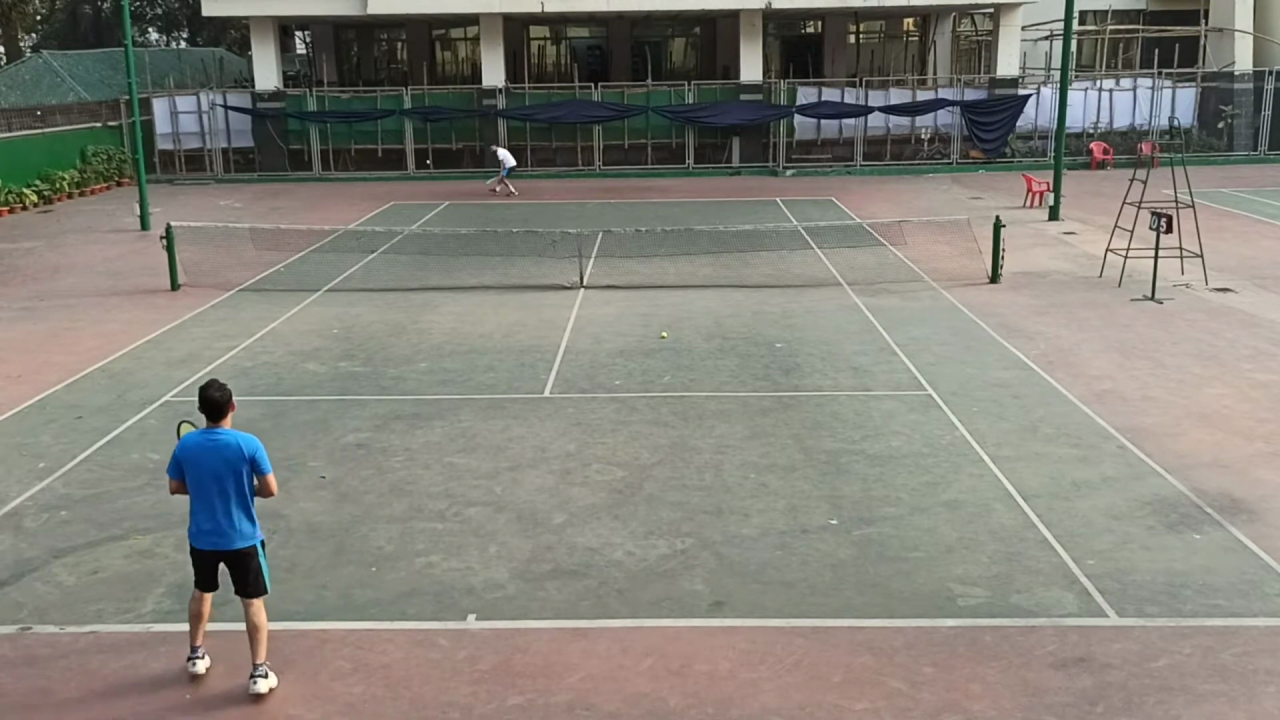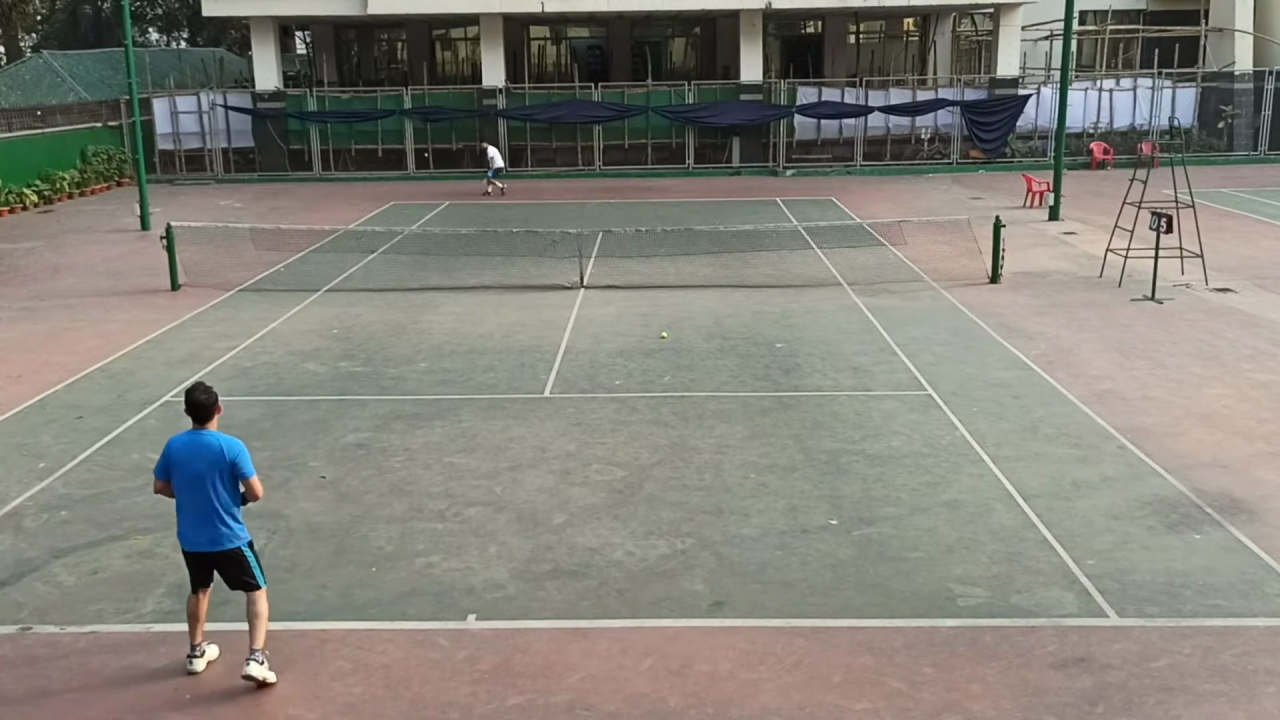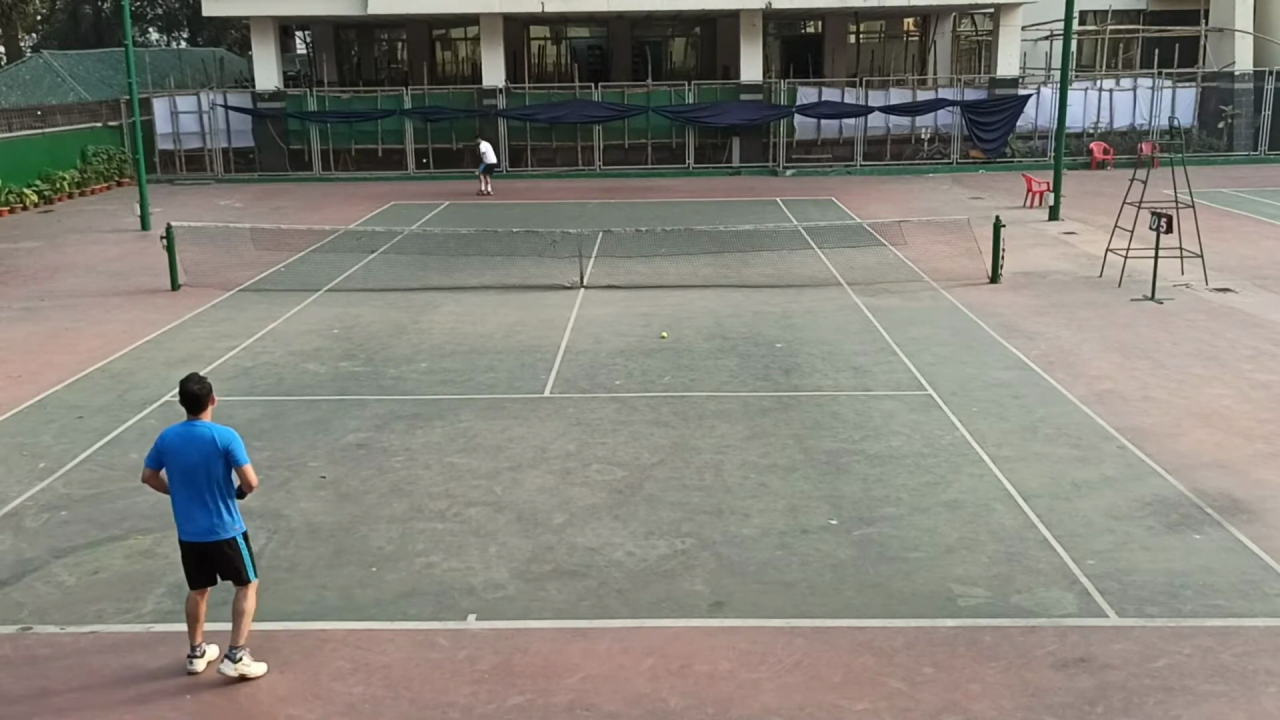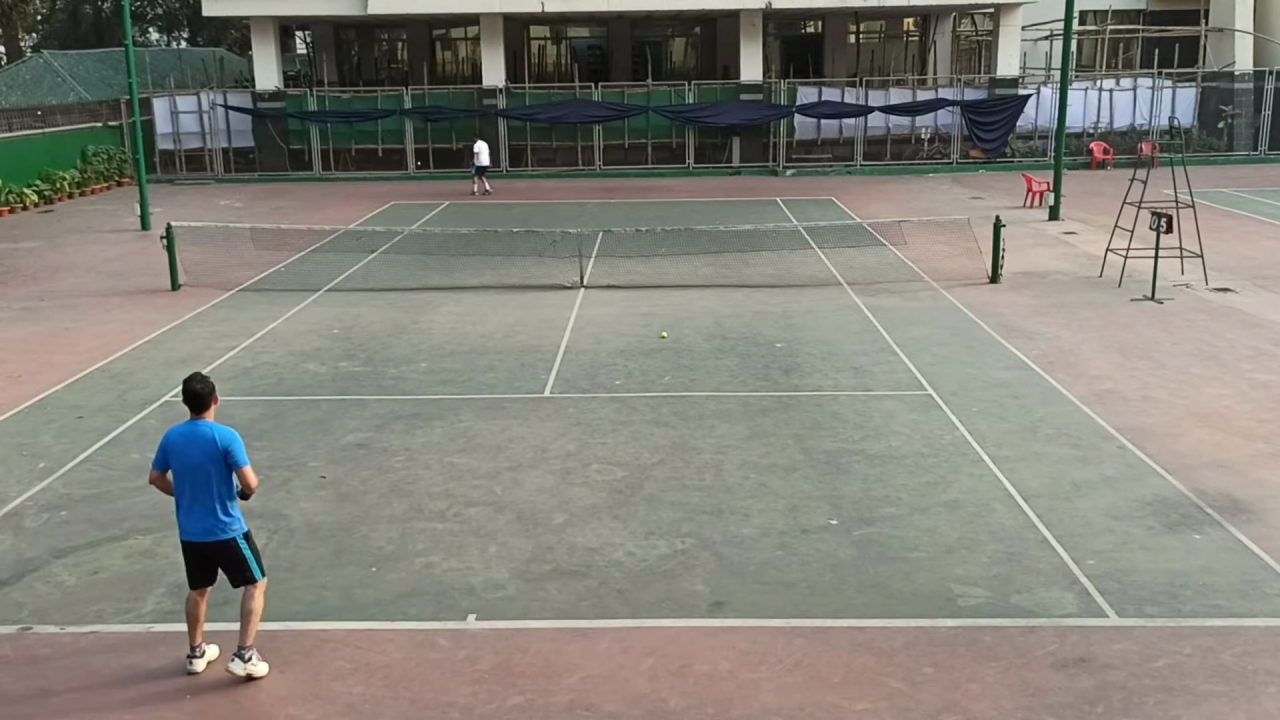
dt=0.2s
person 1, frame 1
left shoulder: (186, 444)
right shoulder: (248, 444)
left elbow: (175, 487)
right elbow: (270, 490)
left hip: (202, 538)
right hip: (243, 538)
left knee: (202, 592)
right knee: (253, 601)
left ankle: (196, 654)
right ankle: (259, 672)
person 1, frame 2
left shoulder: (174, 445)
right shoulder: (232, 447)
left elbow: (160, 487)
right elbow: (256, 493)
left hip: (191, 539)
right hip: (230, 538)
left knee: (199, 591)
right knee: (256, 592)
left ankle: (196, 653)
right ankle: (256, 658)
person 1, frame 3
left shoulder: (167, 437)
right shoulder: (225, 436)
left elbow: (148, 476)
right elbow: (251, 482)
right wrist: (240, 491)
left hip: (188, 533)
right hip: (225, 530)
left knee: (198, 590)
right knee: (247, 586)
left ankle: (197, 652)
right ankle: (235, 657)
person 1, frame 4
left shoulder: (172, 436)
right shoulder: (226, 437)
left elbow: (156, 478)
right elbow: (250, 483)
right wrist: (244, 493)
left hip: (190, 533)
right hip: (226, 530)
left knee: (198, 591)
right knee: (256, 584)
left ankle: (196, 653)
right ankle: (244, 655)
